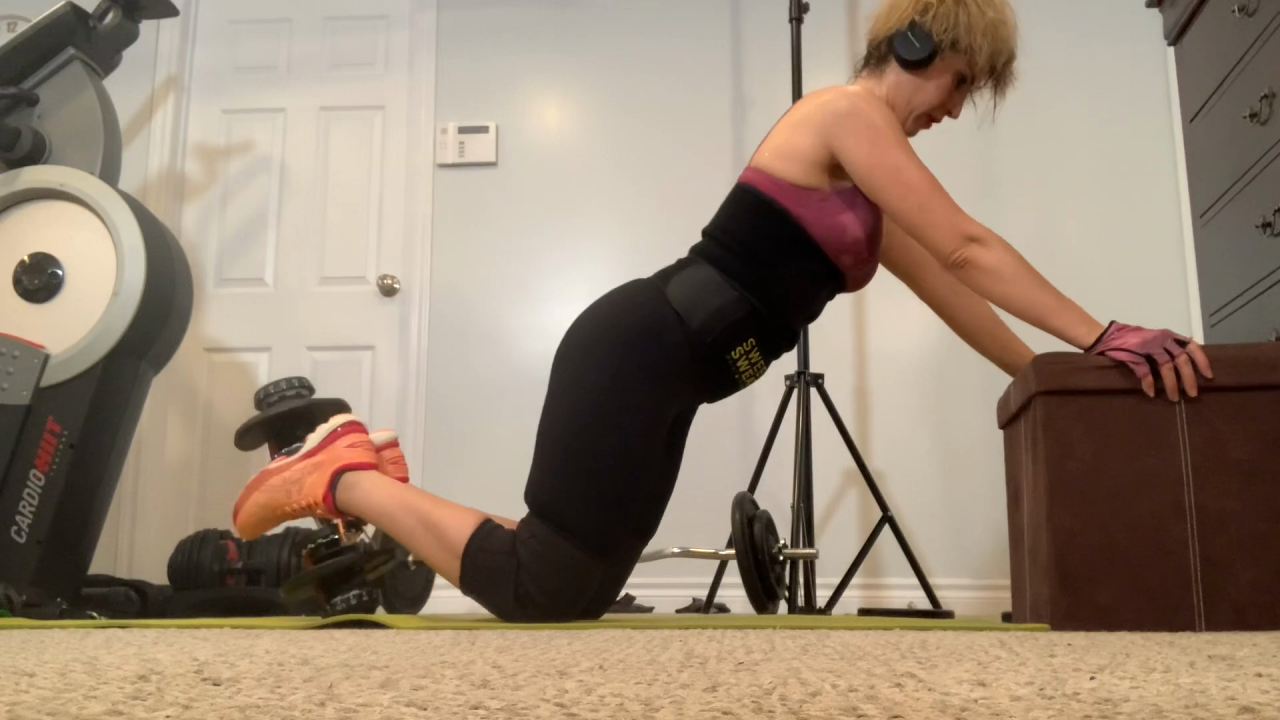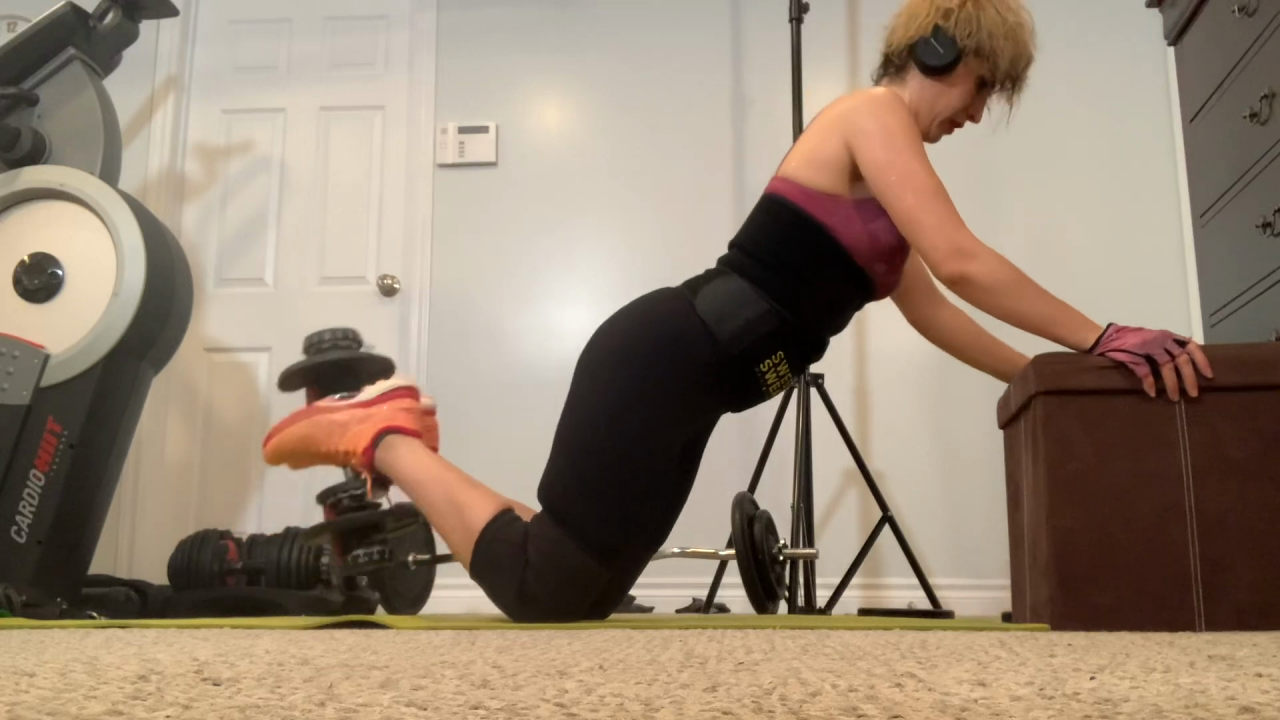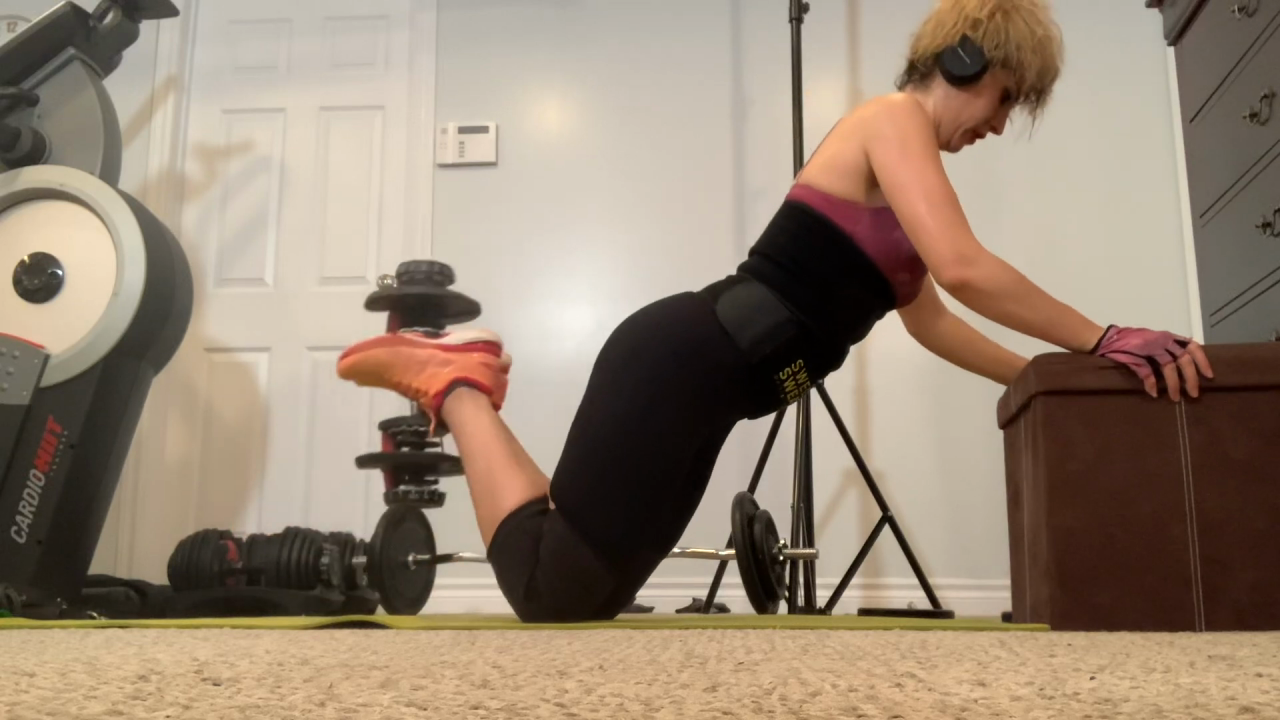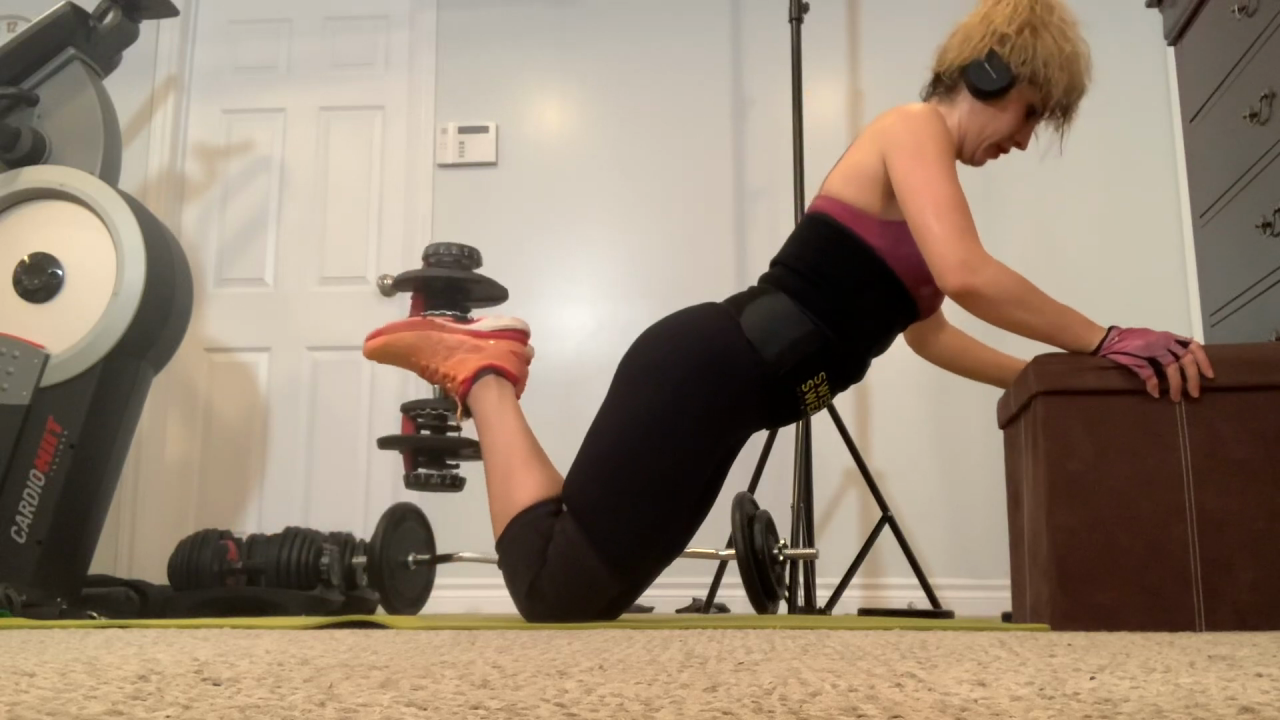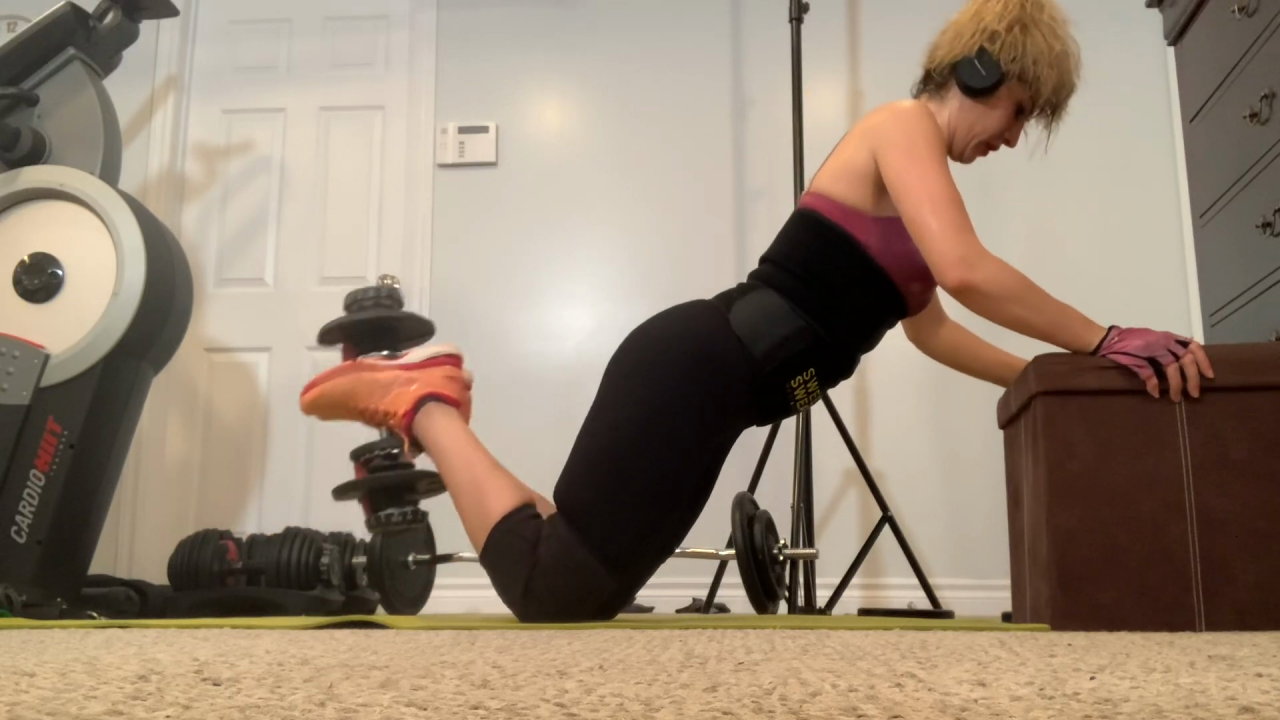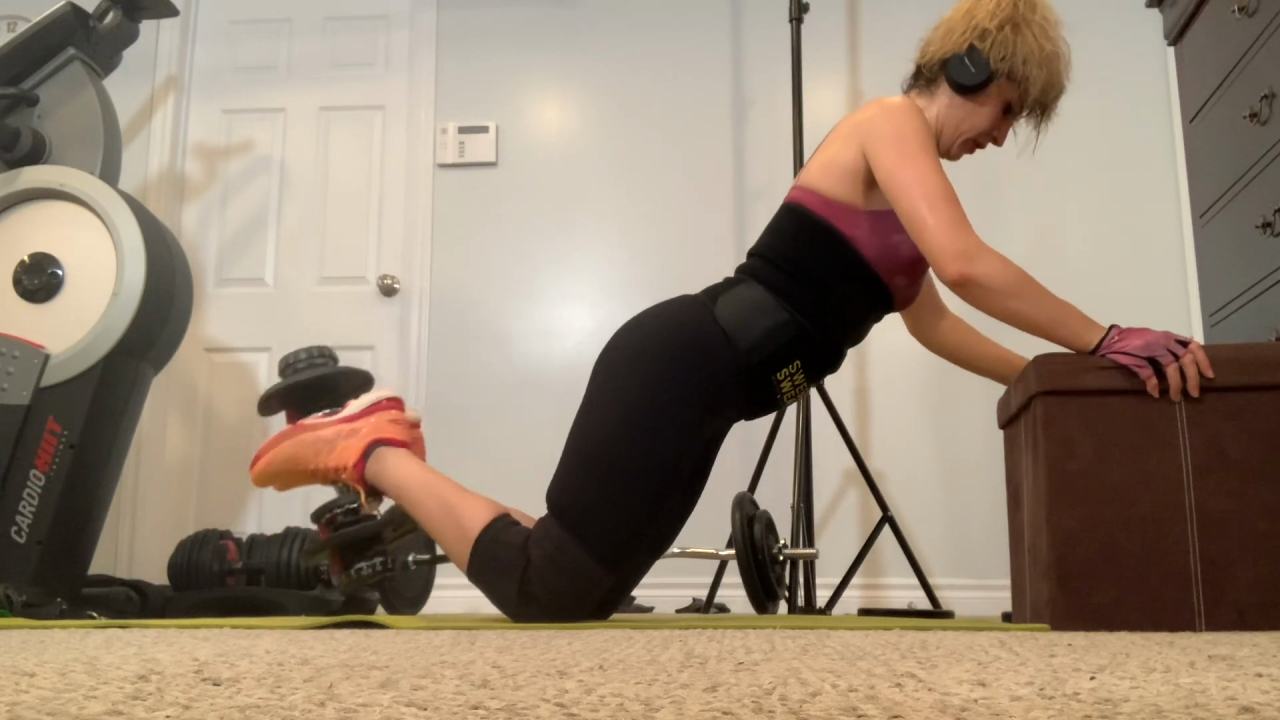
dt=0.4s
person 1, frame 1
left shoulder: (865, 186)
right shoulder: (846, 112)
left elbow: (944, 286)
right elbow: (965, 248)
right wrist: (1101, 336)
left hip: (661, 377)
right hip: (635, 354)
left knee: (576, 595)
right knee: (541, 597)
left ankle: (373, 477)
right ankle: (341, 476)
person 1, frame 2
left shoulder: (880, 171)
right shoulder: (871, 115)
left elbow: (930, 308)
right elbow: (962, 261)
right wrist: (1102, 339)
left hip: (681, 381)
right hip: (662, 361)
left knee: (580, 594)
right knee: (543, 593)
left ankle: (403, 442)
right ankle: (381, 437)
person 1, frame 3
left shoulder: (902, 170)
right shoulder: (891, 120)
left elbow: (931, 320)
right elbow: (964, 269)
right wrist: (1102, 341)
left hip: (703, 383)
right hip: (679, 364)
left knee: (590, 593)
right knee: (552, 592)
left ankle: (464, 394)
right ankle: (455, 383)
person 1, frame 4
left shoulder: (919, 167)
right shoulder: (913, 129)
left elbow: (929, 332)
right elbow: (968, 277)
right wrist: (1106, 342)
left hip: (721, 390)
right hip: (702, 374)
left knee: (592, 593)
right knee: (559, 594)
left ankle: (485, 377)
right ankle: (481, 371)
person 1, frame 5
left shoulder: (910, 175)
right shoulder: (902, 126)
left elbow: (931, 327)
right elbow: (967, 271)
right wrist: (1104, 342)
left hip: (710, 388)
right hip: (693, 375)
left knee: (584, 594)
right knee: (553, 592)
left ankle: (435, 409)
right ankle: (424, 401)
person 1, frame 6
left shoulder: (900, 173)
right shoulder: (891, 122)
left elbow: (932, 319)
right elbow: (966, 265)
right wrist: (1106, 340)
left hip: (696, 383)
right hip: (680, 369)
left knee: (580, 592)
right knee: (548, 594)
left ankle: (394, 457)
right ankle: (373, 451)
